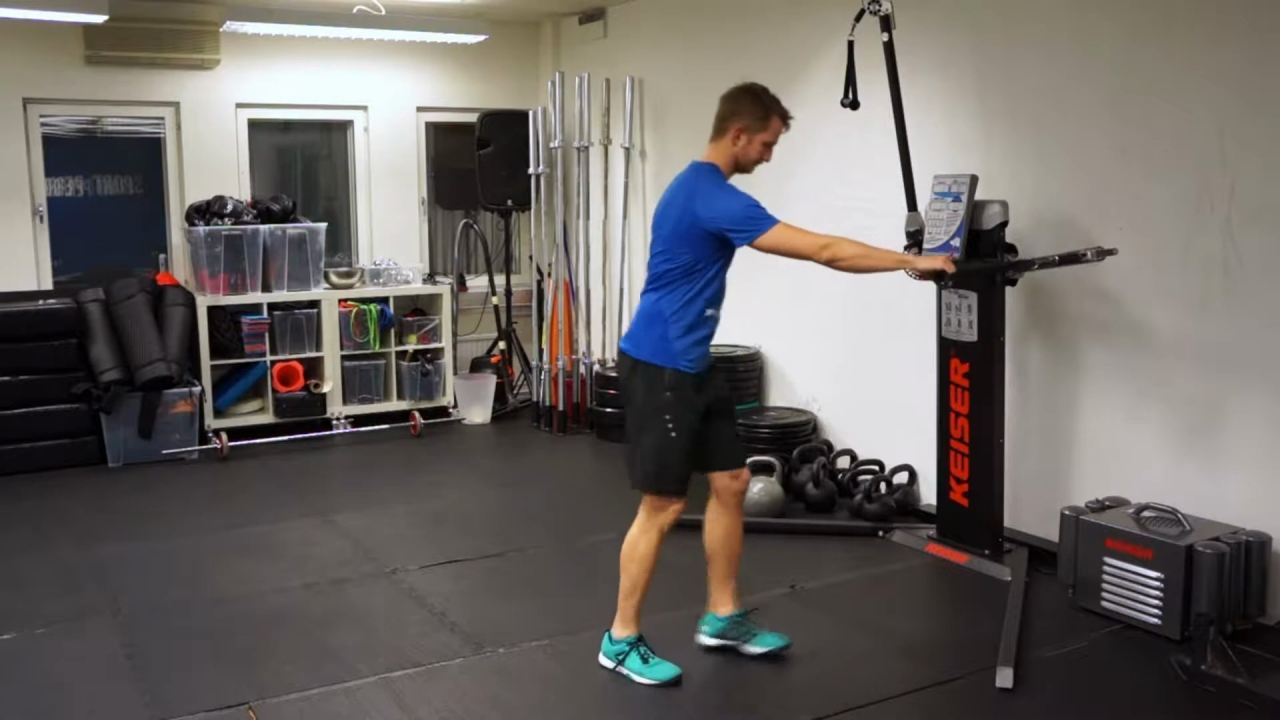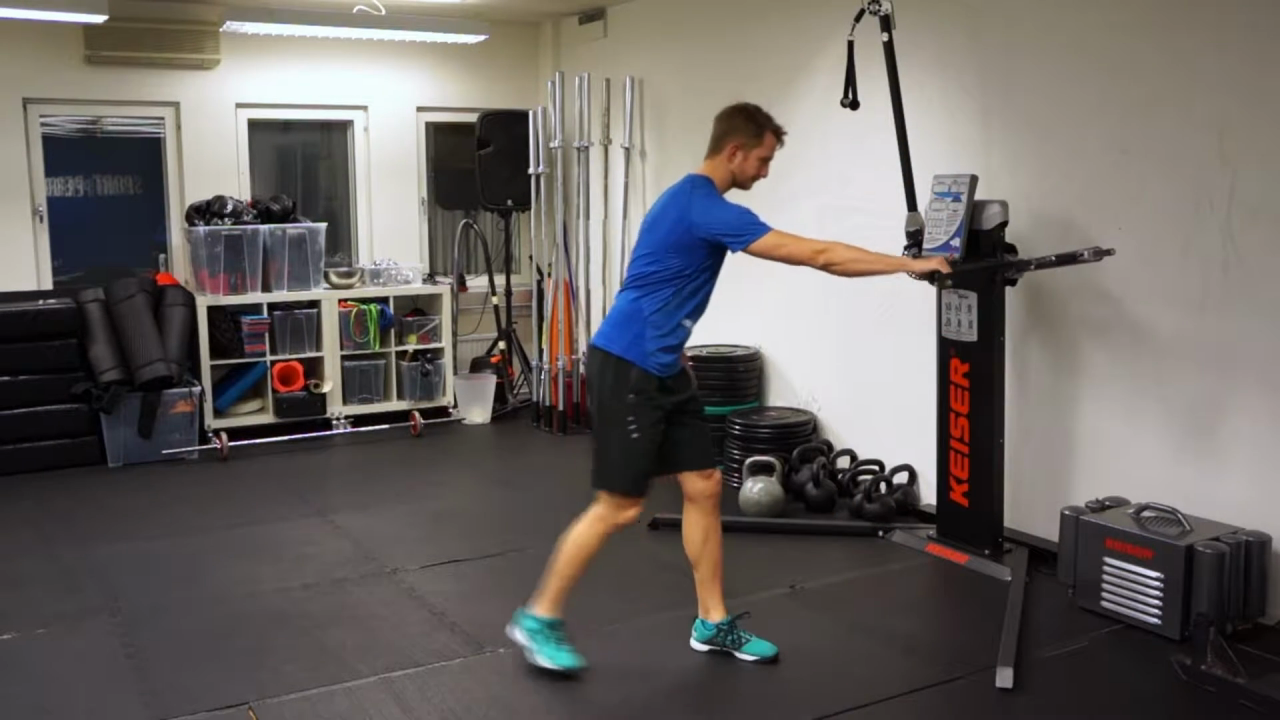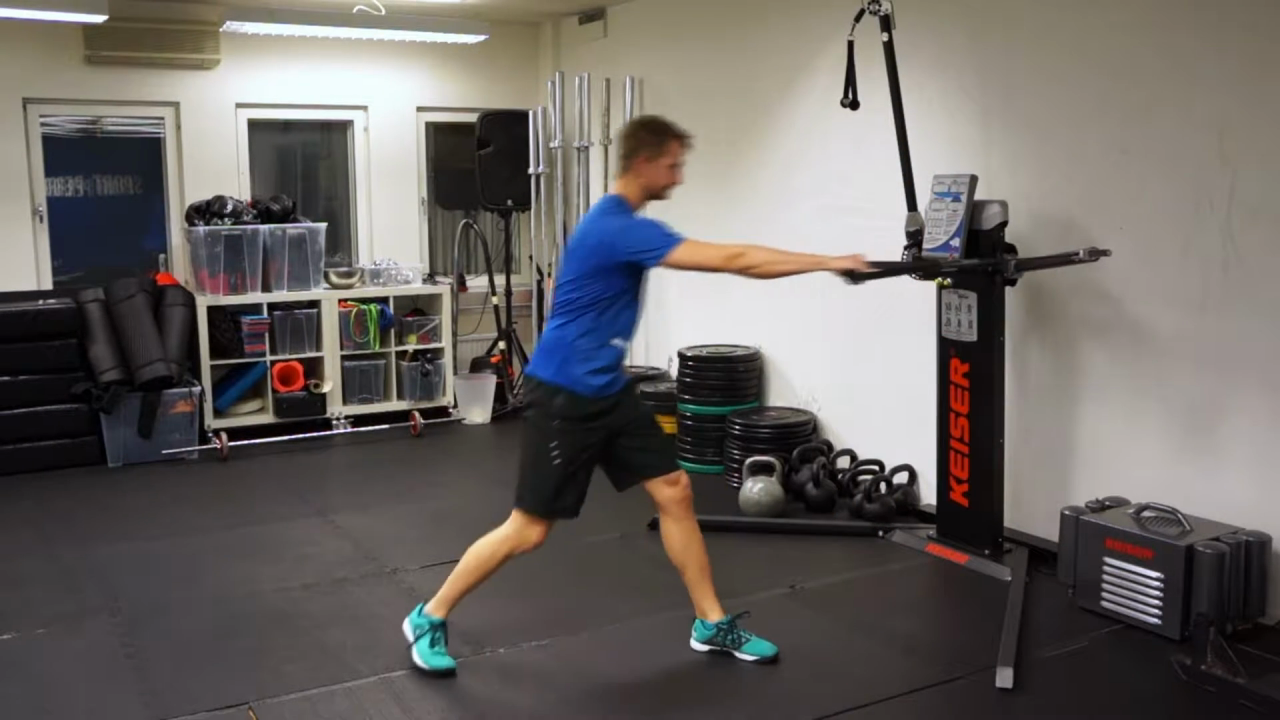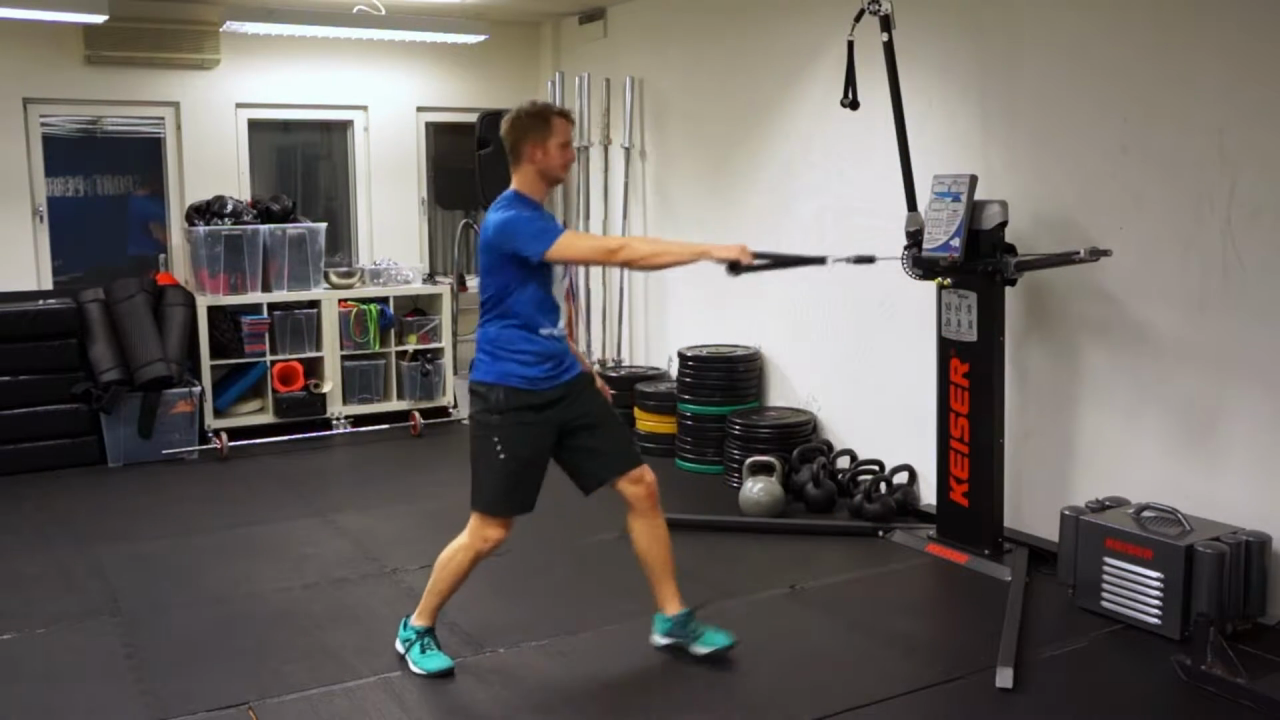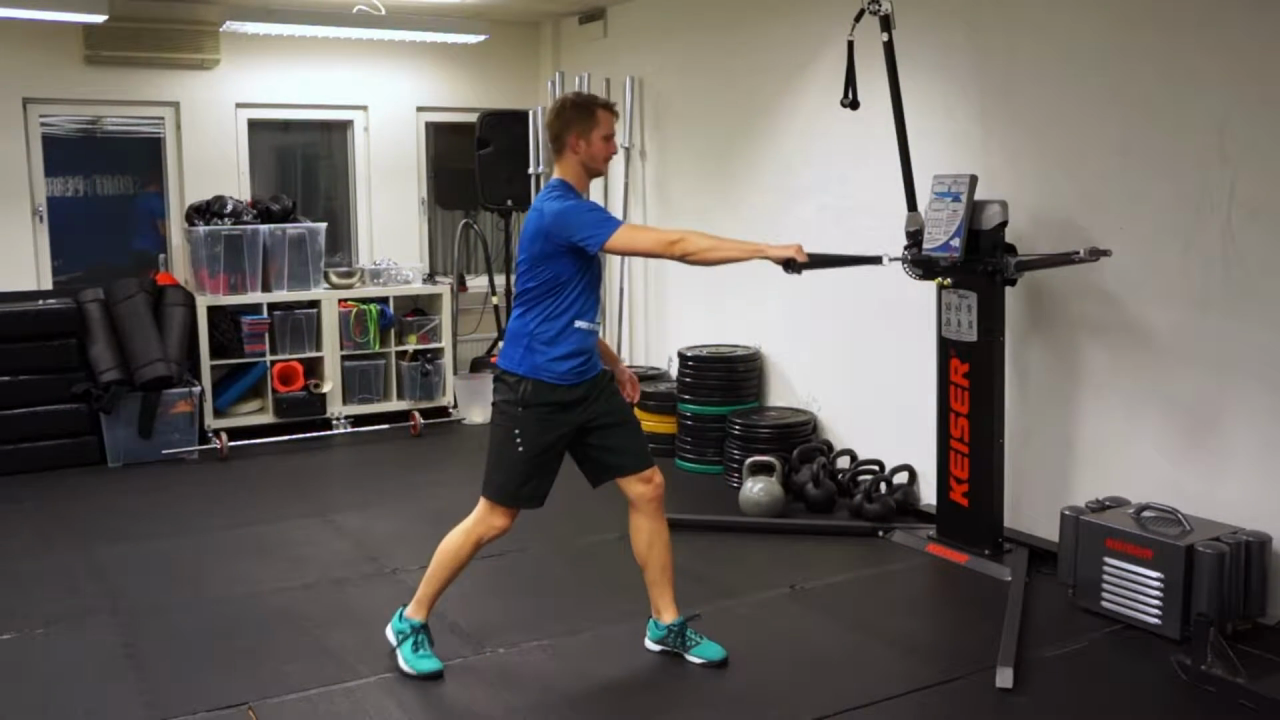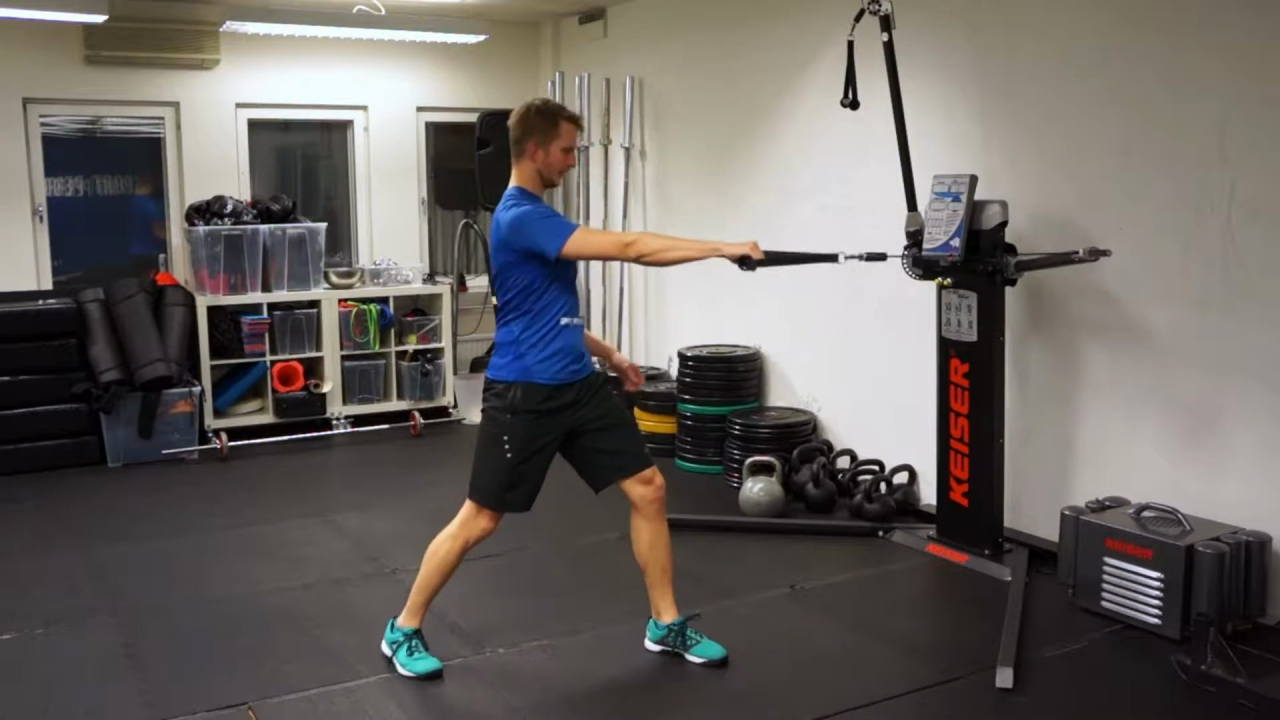
dt=0.4s
person 1, frame 1
left shoulder: (696, 187)
right shoulder: (715, 199)
right elbow: (823, 251)
right wrist: (913, 262)
left hip: (688, 365)
right hip: (659, 367)
left knee: (730, 484)
right knee: (662, 506)
left ankle: (723, 617)
right ankle: (621, 639)
person 1, frame 2
left shoulder: (693, 201)
right shoulder: (706, 209)
right elbow: (816, 255)
left wrist: (679, 360)
right wrist: (909, 264)
left hip: (660, 367)
right hip: (626, 366)
left knee: (704, 489)
right knee: (620, 507)
left ankle: (713, 623)
right ankle: (539, 617)
person 1, frame 3
left shoulder: (615, 222)
right shoulder: (621, 229)
right elbow: (733, 260)
right wrist: (826, 262)
left hip: (606, 390)
right hip: (562, 393)
left knee: (675, 493)
right knee: (529, 530)
left ankle: (712, 625)
right ankle: (428, 619)
person 1, frame 4
left shoulder: (540, 219)
right shoulder: (509, 222)
right elbow: (612, 252)
left wrist: (586, 369)
right wrist: (708, 251)
left hip: (566, 384)
right hip: (510, 395)
left knee: (641, 488)
right knee: (488, 533)
left ankle: (674, 619)
right ankle: (416, 629)
person 1, frame 5
left shoulder: (573, 208)
right shoulder: (562, 210)
right elbow: (671, 245)
left wrist: (613, 363)
right wrist: (766, 250)
left hip: (585, 381)
right hip: (533, 386)
left knee: (647, 489)
right knee: (494, 518)
left ankle: (665, 625)
right ankle: (411, 622)
person 1, frame 6
left shoulder: (536, 214)
right shoulder: (521, 218)
right elbow: (626, 247)
left wrist: (608, 353)
right wrist: (722, 248)
left hip: (578, 384)
right hip: (524, 392)
left knee: (649, 490)
right knee: (479, 520)
left ankle: (666, 625)
right ankle: (404, 630)
